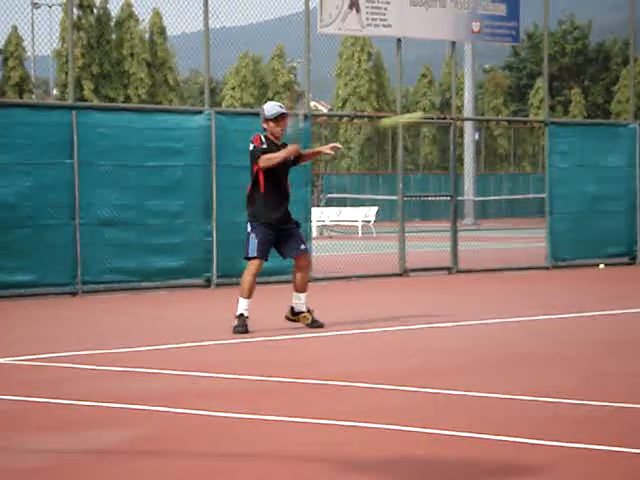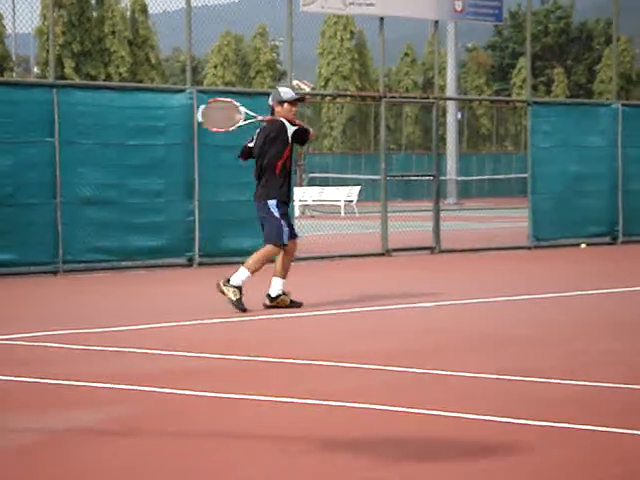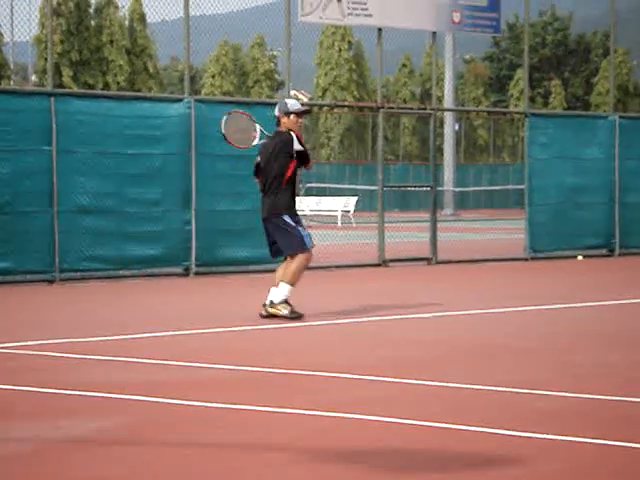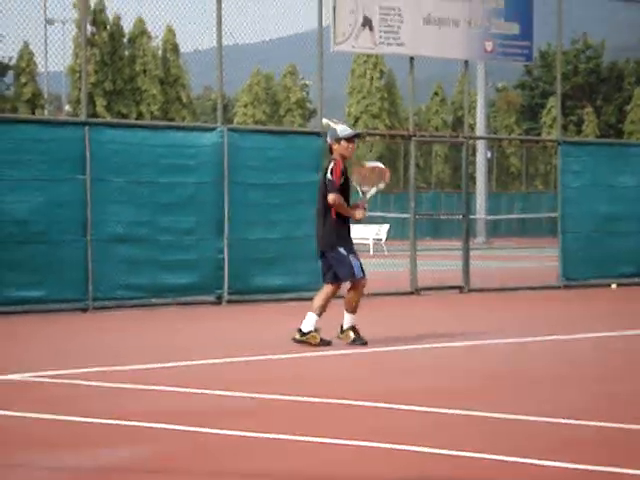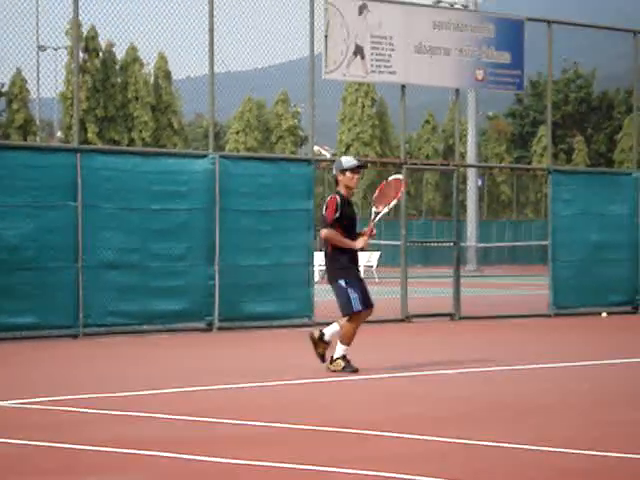
dt=0.3s
person 1, frame 1
left shoulder: (280, 143)
right shoulder: (258, 141)
left elbow: (298, 157)
right elbow: (263, 162)
left wrist: (319, 150)
right wrist: (287, 151)
left hip: (283, 216)
right hip: (261, 217)
left knee: (303, 259)
right knee: (255, 263)
left ankle: (299, 310)
right ankle: (241, 315)
person 1, frame 2
left shoulder: (261, 132)
right shoulder: (285, 125)
left elbow: (243, 155)
right elbow: (308, 136)
left hip: (272, 197)
right hip: (272, 198)
left knee: (290, 245)
right knee: (274, 246)
left ankle: (276, 294)
right ankle: (233, 284)
person 1, frame 3
left shoulder: (265, 144)
right shoulder: (292, 137)
left elbow: (258, 177)
right elbow: (306, 164)
left hip: (268, 210)
right hip: (281, 209)
left knee: (291, 256)
right knee: (305, 252)
left ankle: (272, 304)
right ankle: (279, 301)
person 1, frame 4
left shoulder: (330, 168)
right shoulder: (336, 166)
right elbow: (333, 198)
left wrist: (352, 208)
right wrist: (353, 213)
left hip: (327, 237)
right hip: (336, 237)
left knee: (332, 284)
right knee: (358, 281)
left ankle: (306, 330)
right ankle: (348, 328)
person 1, frame 5
left shoulder: (348, 201)
right shoulder: (335, 200)
right elbow: (326, 233)
left wrist: (363, 234)
right wrist: (354, 243)
left hip: (350, 266)
right hip: (339, 267)
left knee: (365, 310)
right knee: (356, 314)
left ankle: (323, 336)
right ankle: (336, 357)
